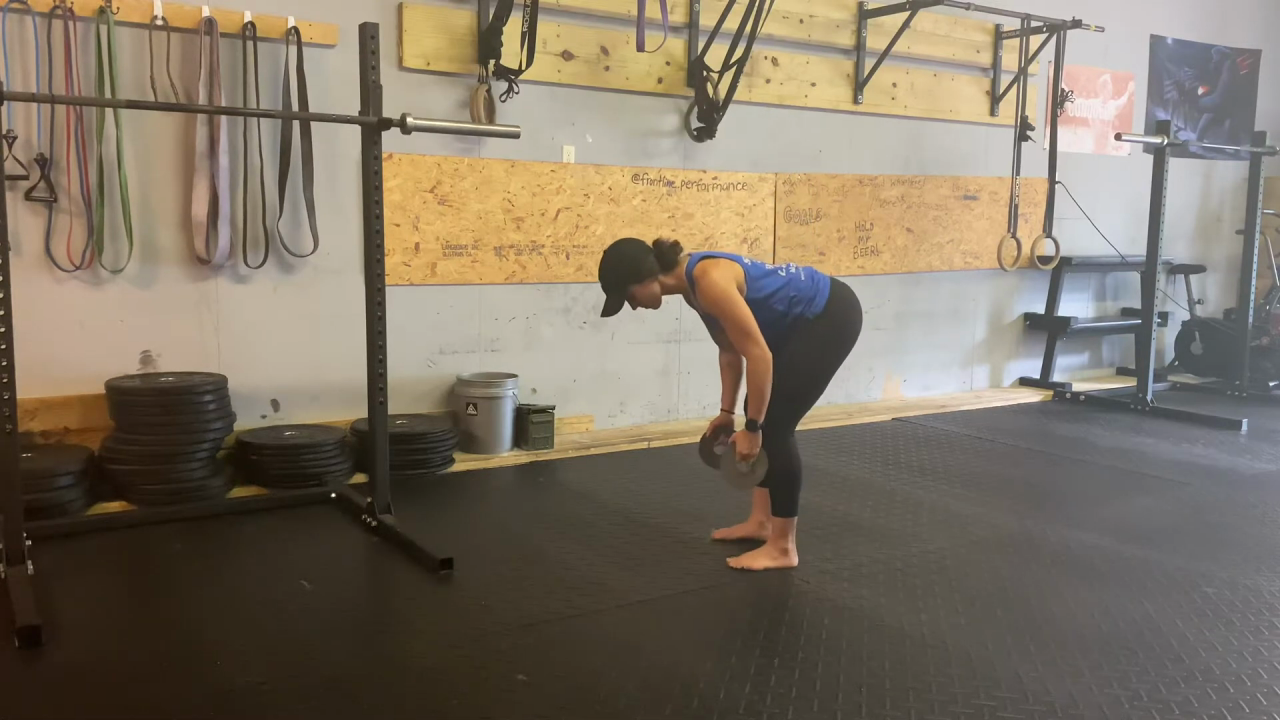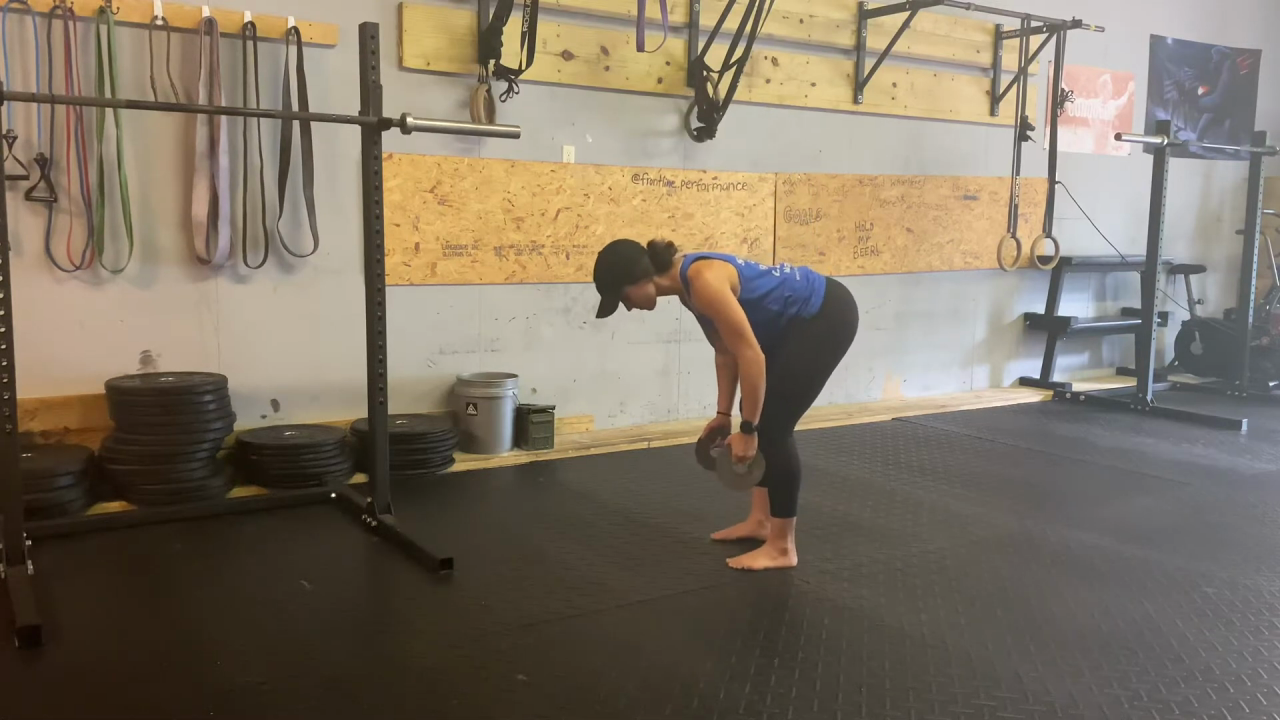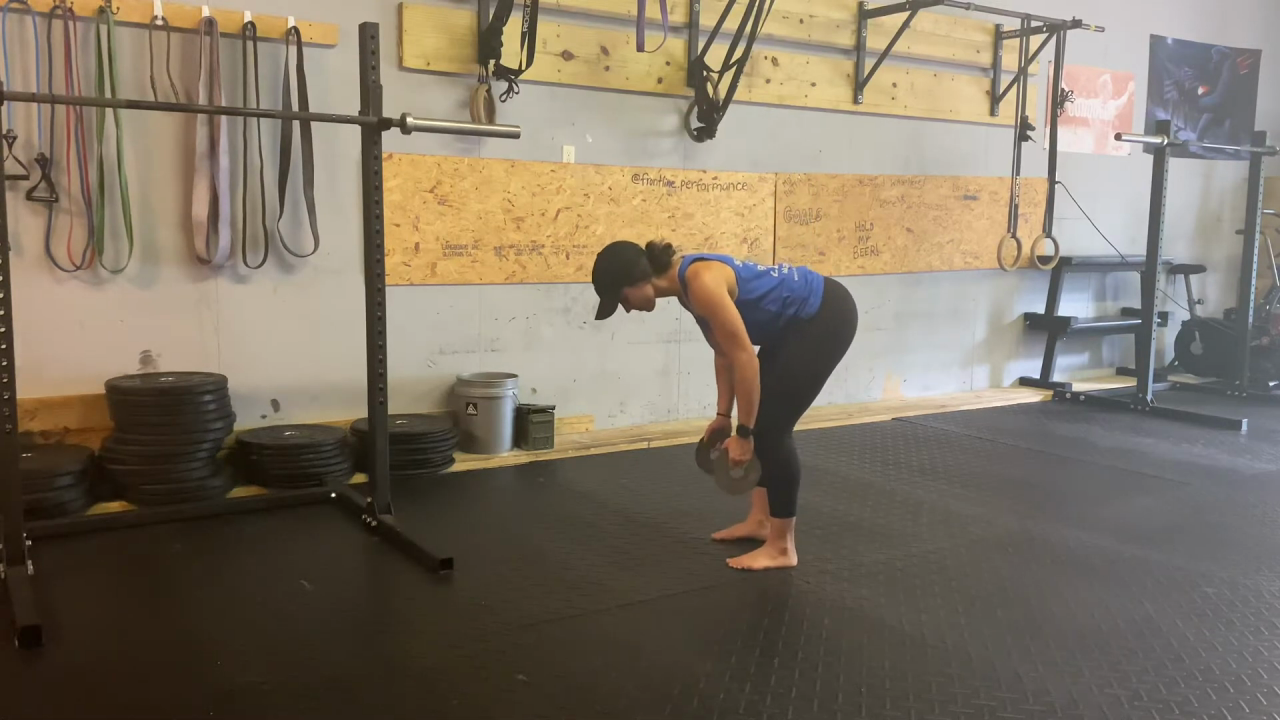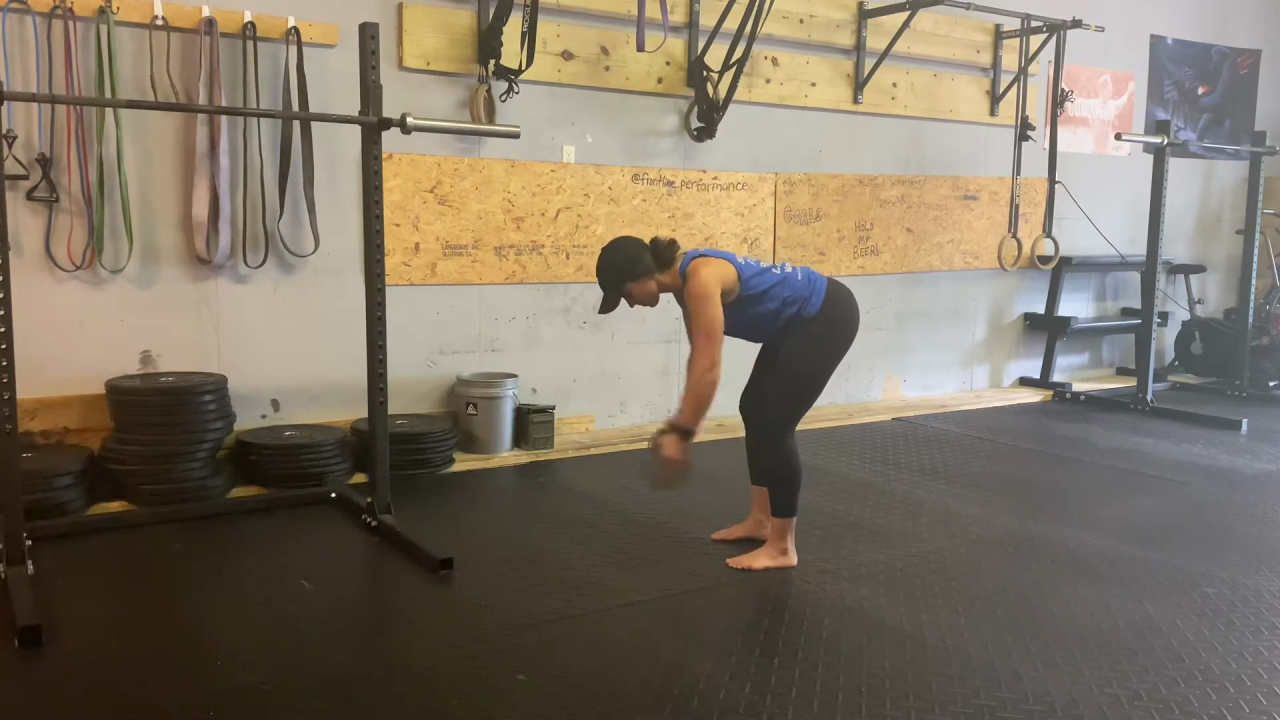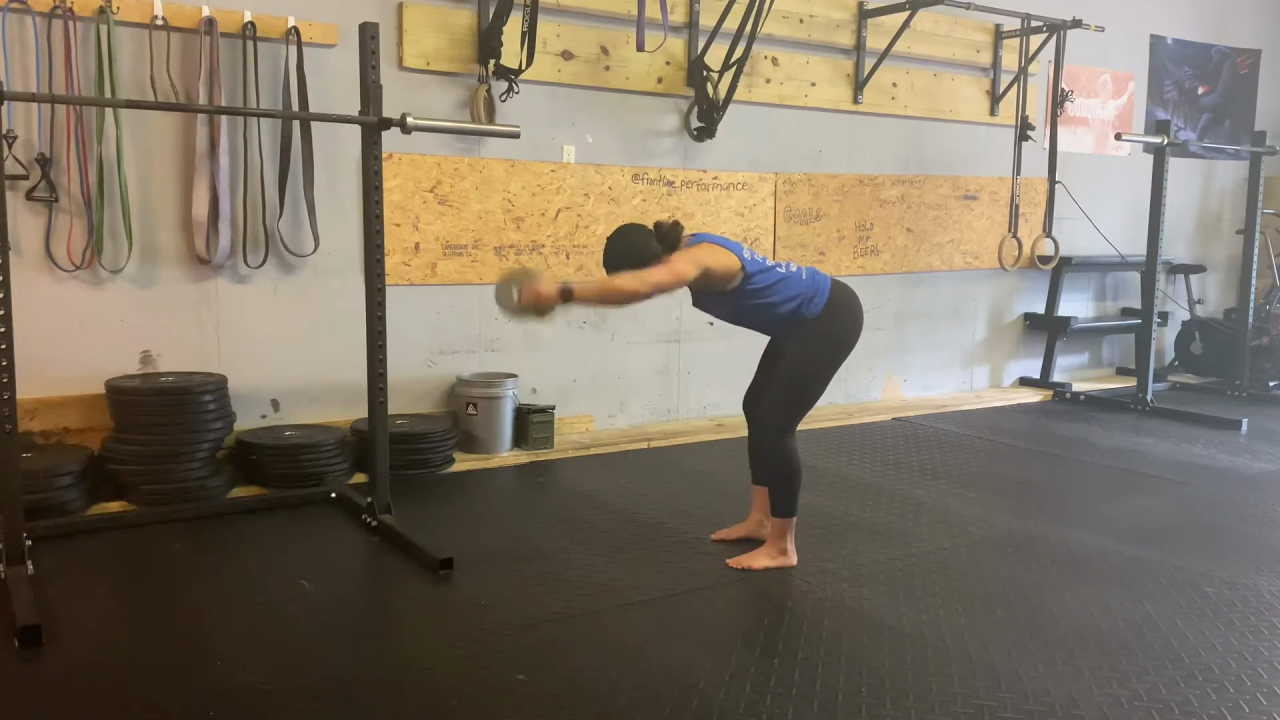
dt=0.3s
person 1, frame 1
left shoulder: (709, 281)
right shoulder: (691, 280)
left elbow: (759, 355)
right elbow: (730, 348)
left wrist: (752, 428)
right wrist: (727, 411)
left hip: (831, 315)
right hip: (804, 318)
left knee: (775, 424)
right knee: (761, 417)
left ankle: (783, 547)
right ankle: (760, 521)
person 1, frame 2
left shoulder: (703, 282)
right shoulder: (686, 281)
left elbow: (752, 356)
right elbow: (726, 350)
left wrist: (748, 430)
right wrist: (724, 413)
left hip: (827, 316)
right hip: (802, 318)
left knee: (773, 424)
right knee: (758, 416)
left ankle: (782, 547)
right ankle: (760, 520)
person 1, frame 3
left shoulder: (700, 283)
right shoulder: (684, 281)
left elbow: (745, 359)
right elbow: (725, 352)
left wrist: (743, 433)
right wrist: (724, 415)
left hip: (826, 316)
right hip: (800, 319)
left knee: (771, 423)
right knee: (756, 416)
left ankle: (782, 547)
right ankle: (760, 520)
person 1, frame 4
left shoulder: (700, 279)
right shoulder: (684, 280)
left elbow: (709, 368)
right elbow: (701, 358)
left wrist: (681, 432)
right wrist: (681, 421)
left hip: (828, 315)
right hip: (800, 319)
left knee: (774, 423)
right knee: (754, 411)
left ankle: (782, 546)
right ankle: (759, 519)
person 1, frame 5
left shoulder: (699, 259)
right shoulder: (685, 255)
left elbow: (635, 287)
right elbow: (627, 277)
left wrist: (562, 294)
right wrist: (565, 293)
left hip: (831, 318)
right hip: (802, 319)
left knee: (774, 423)
right knee: (757, 408)
left ankle: (781, 547)
right ankle: (760, 519)
